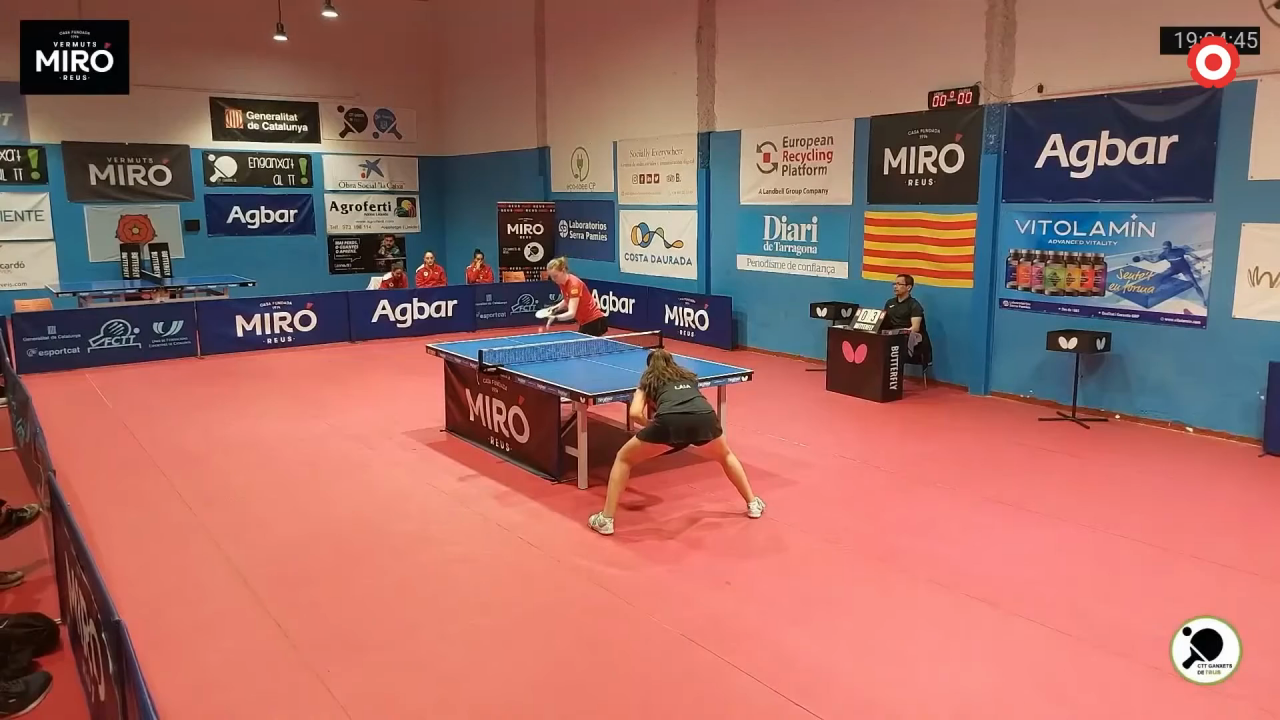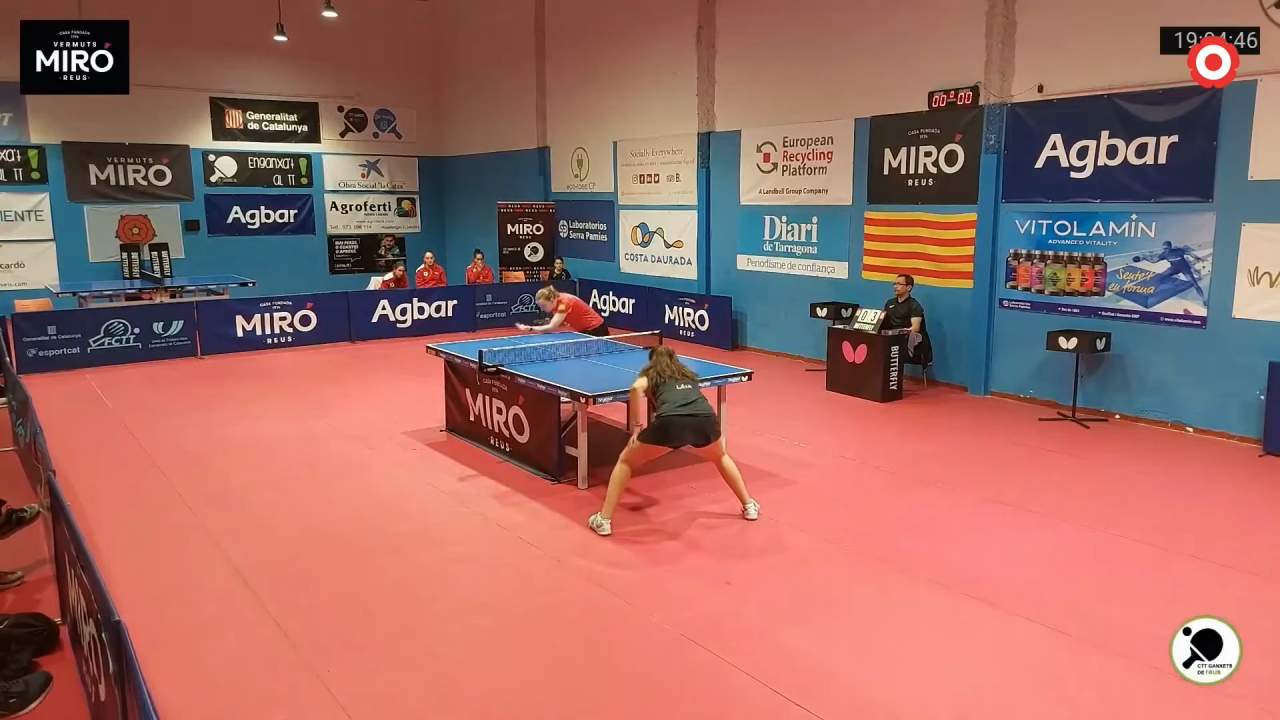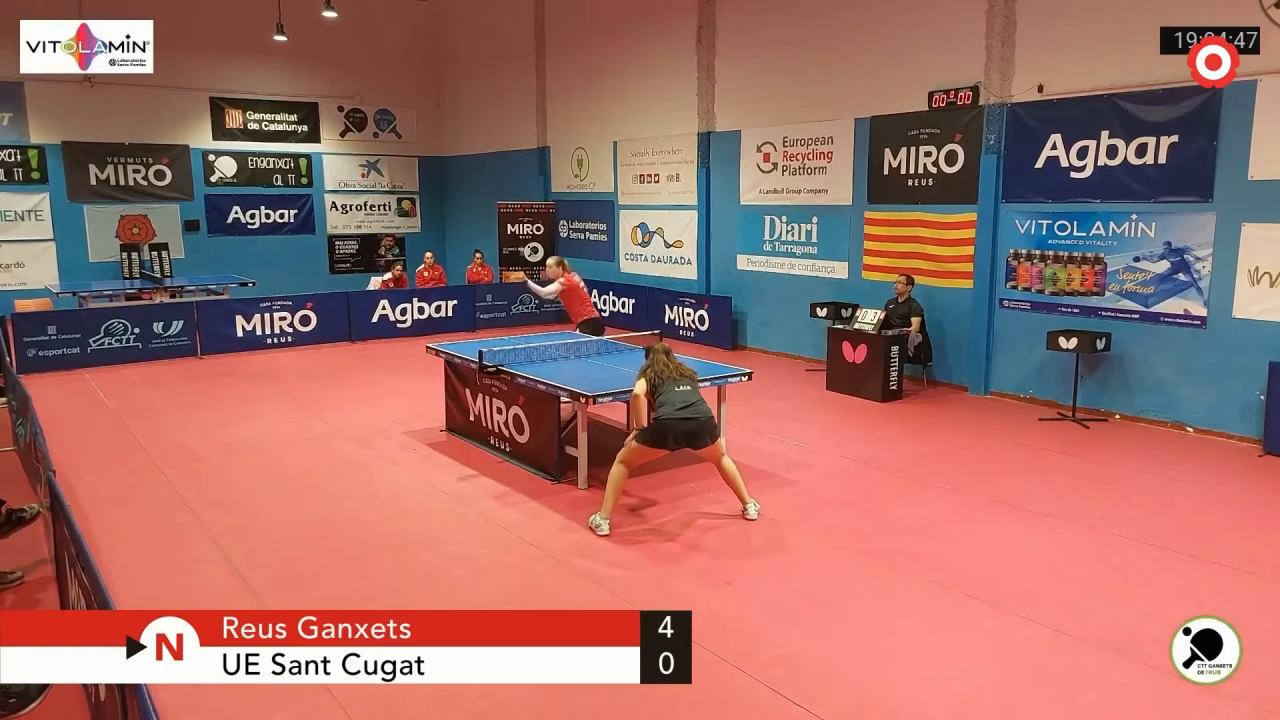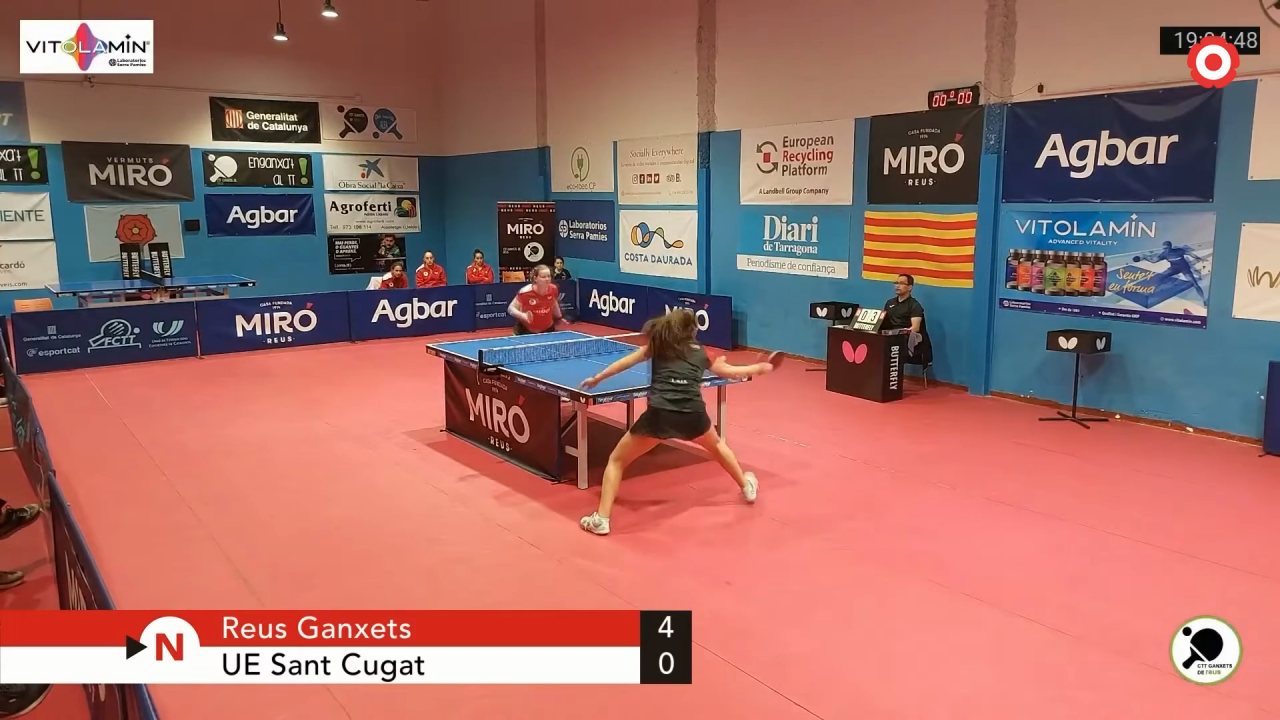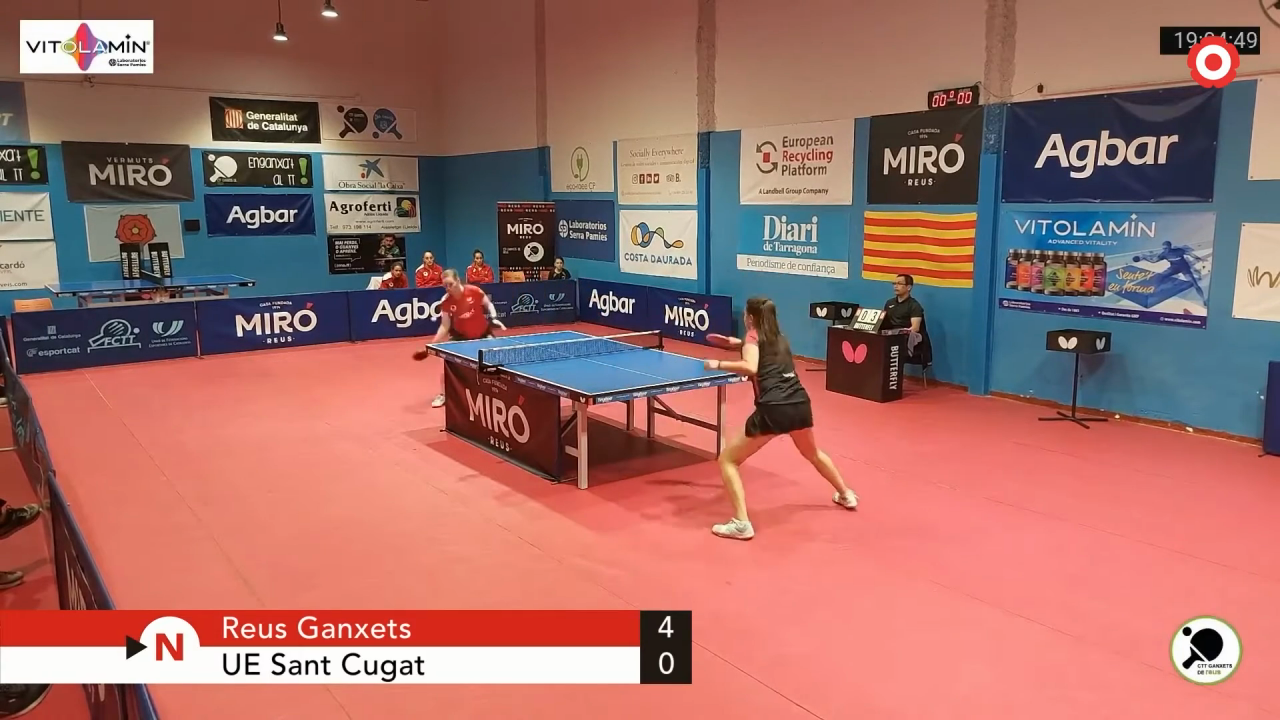
dt=1s
person 1, frame 1
left shoulder: (649, 379)
right shoulder: (688, 376)
left elbow: (634, 413)
left wrist: (650, 425)
left hip: (669, 420)
right hip: (704, 417)
left knee: (623, 459)
right knee: (725, 456)
left ankle: (606, 519)
right ankle: (753, 504)
person 1, frame 2
left shoulder: (650, 373)
right shoulder: (689, 374)
left elbow: (637, 388)
left wrist: (638, 426)
left hip: (671, 421)
right hip: (705, 418)
left knee: (626, 462)
right knee: (720, 457)
left ankle: (604, 520)
right ankle: (748, 505)
person 1, frame 3
left shoulder: (648, 373)
right shoulder: (687, 373)
left elbow: (637, 394)
left wrist: (639, 429)
left hip: (668, 424)
right hip: (703, 421)
left knee: (622, 461)
right knee: (720, 457)
left ankle: (603, 520)
right ankle: (748, 505)
person 1, frame 4
left shoulder: (658, 344)
right shoulder: (701, 352)
left elbow: (626, 362)
right elbow: (732, 373)
left wrist: (596, 378)
right wrist: (761, 368)
left hip: (659, 414)
right hip: (693, 415)
left knee: (617, 461)
right knee: (716, 445)
left ankle: (601, 519)
right ankle: (746, 485)
person 1, frame 5
left shoulder: (753, 335)
right shoulder: (779, 338)
left elbow: (750, 368)
left wrist: (718, 364)
right wrist: (740, 344)
left hip: (773, 410)
right hip: (800, 405)
left knee: (727, 462)
right knee: (813, 452)
left ankle: (742, 522)
right ankle: (846, 495)
